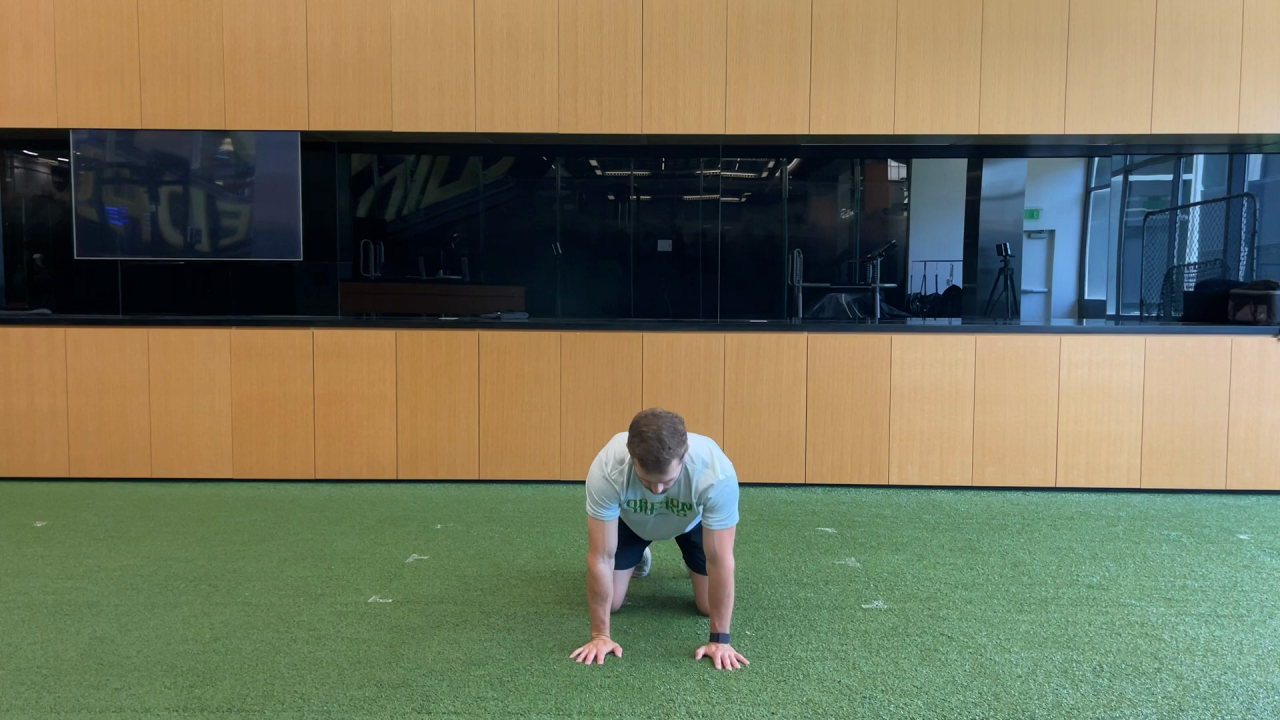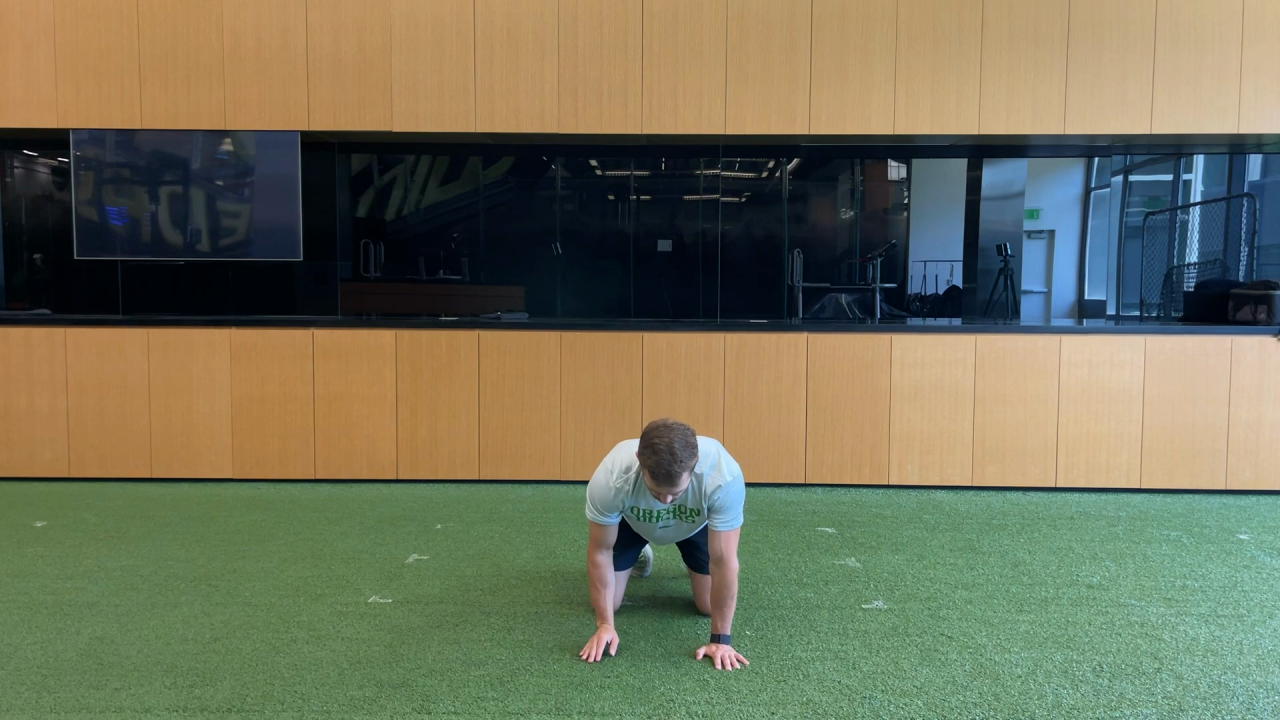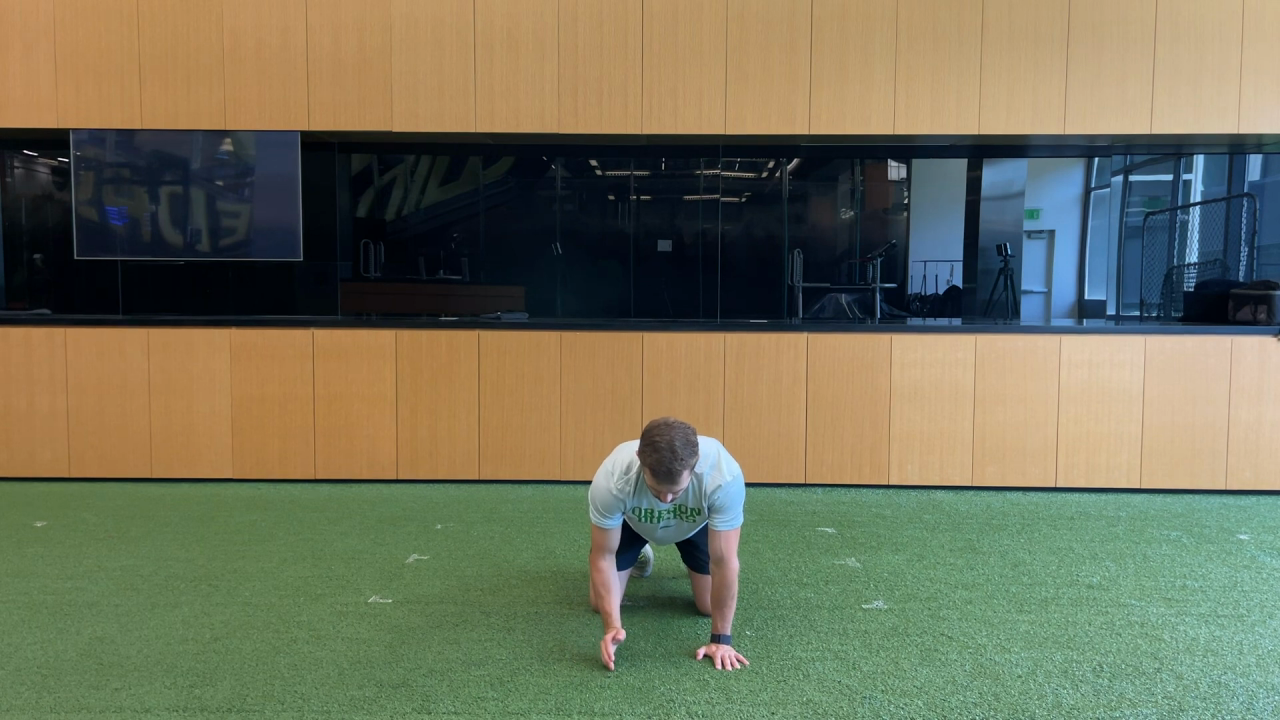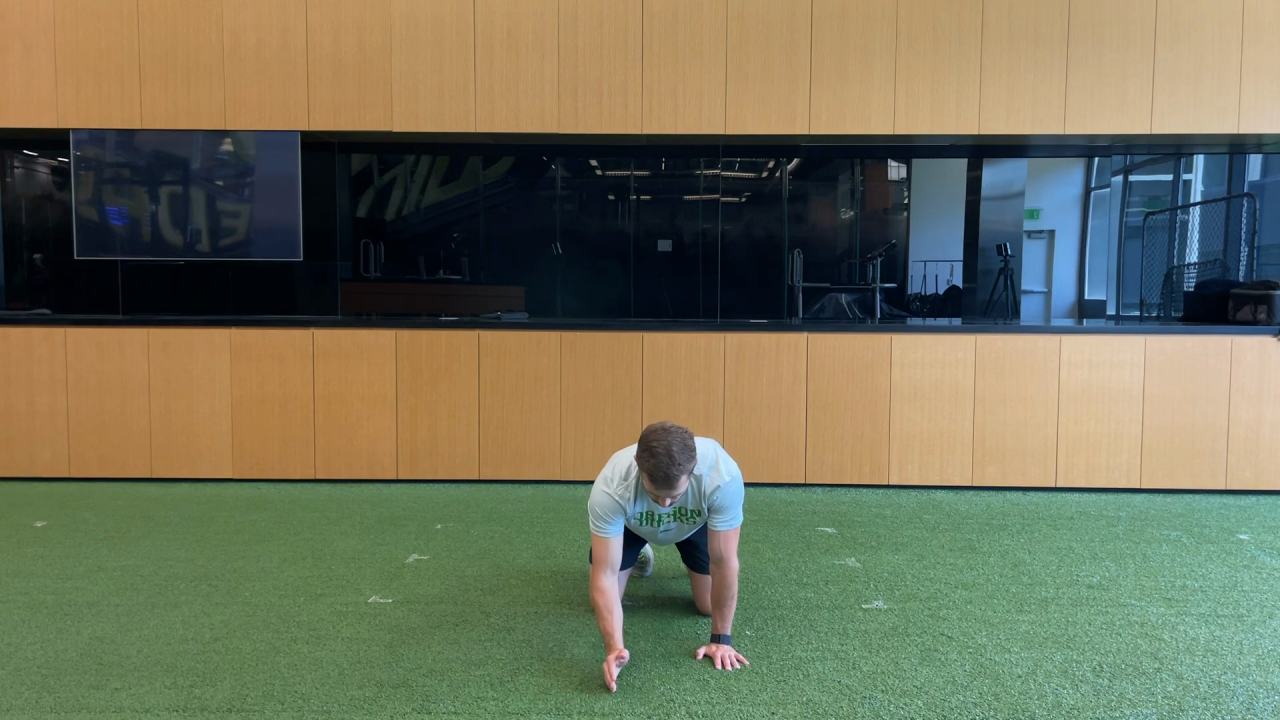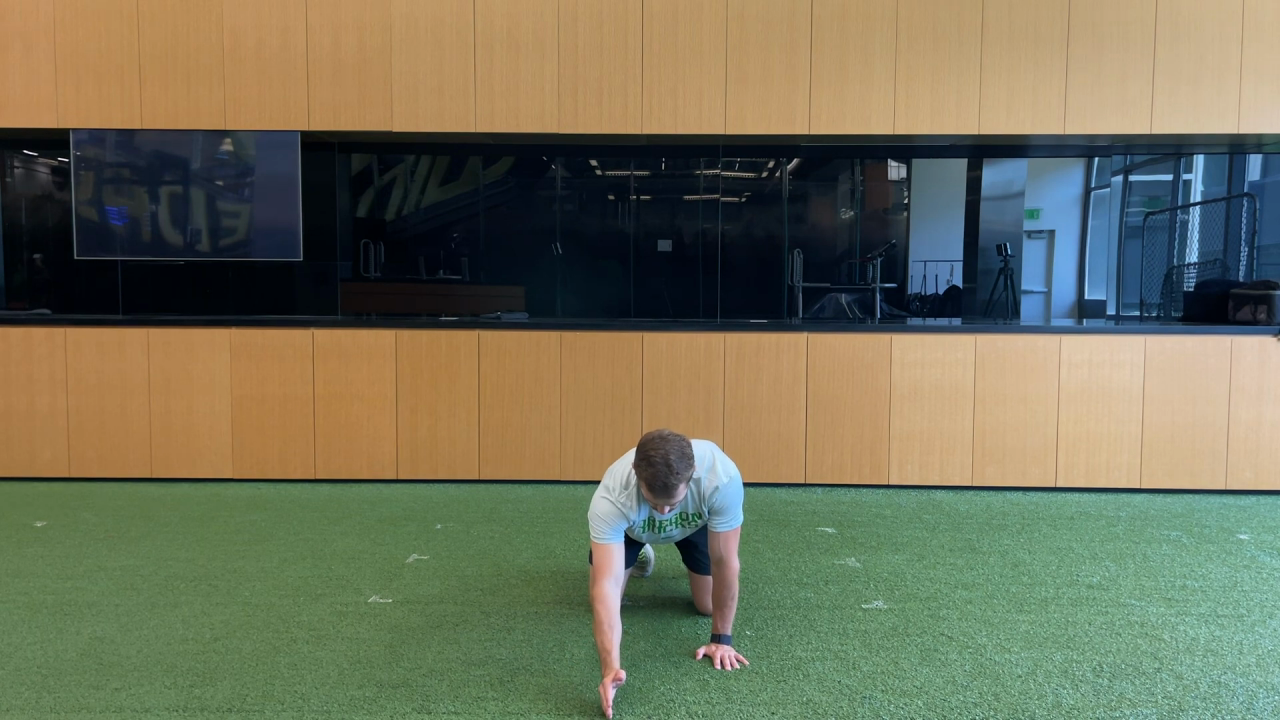
dt=0.7s
person 1, frame 1
left shoulder: (715, 473)
right shoulder: (607, 470)
left elbow: (720, 561)
right elbow: (601, 557)
left wrist: (720, 639)
right wrist: (600, 634)
left hip: (695, 521)
right hip: (632, 521)
left knee: (708, 605)
right knee: (610, 602)
left ankle: (692, 562)
right ankle: (638, 559)
person 1, frame 2
left shoulder: (724, 477)
right shoulder: (611, 477)
left elbow: (724, 562)
right elbow: (600, 552)
left wrist: (720, 639)
right wrist: (605, 624)
left hip: (697, 523)
right hip: (631, 521)
left knee: (709, 605)
right knee: (607, 601)
left ankle: (691, 559)
right ankle: (638, 556)
person 1, frame 3
left shoulder: (724, 476)
right shoulder: (612, 480)
left elbow: (725, 562)
right elbow: (603, 557)
left wrist: (721, 639)
right wrist: (612, 626)
left hip: (696, 523)
right hip: (631, 522)
left knee: (708, 605)
right knee: (601, 602)
left ankle: (690, 561)
right ankle: (639, 556)
person 1, frame 4
left shoulder: (723, 476)
right shoulder: (611, 486)
left elbow: (724, 562)
right elbow: (605, 574)
left wrist: (721, 638)
right wrist: (614, 647)
left hip: (697, 523)
right hip: (632, 525)
left knee: (709, 605)
right knee: (602, 604)
left ankle: (692, 563)
right ankle: (638, 556)
person 1, frame 5
left shoulder: (722, 478)
right shoulder: (611, 497)
left elbow: (725, 564)
right elbow: (606, 586)
left wrist: (722, 639)
right wrist: (610, 668)
left hip: (696, 522)
right hip: (632, 526)
left knee: (708, 605)
right knee: (599, 599)
right ankle: (639, 556)
